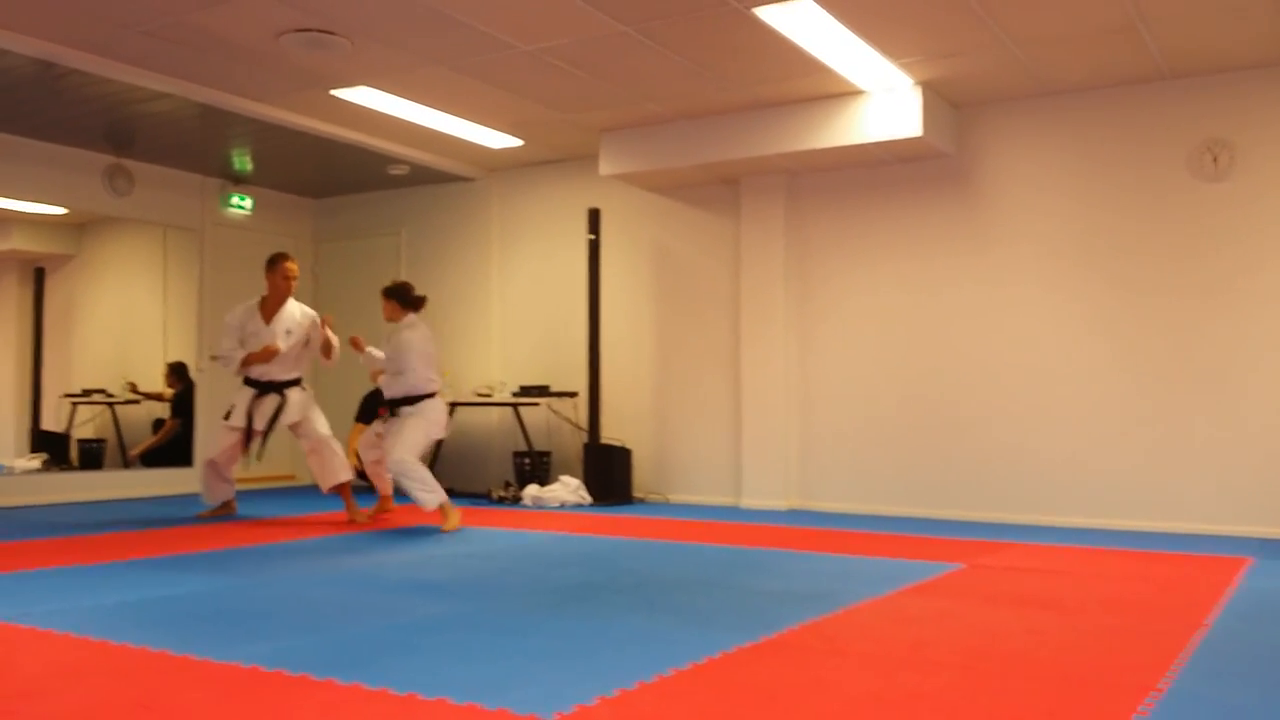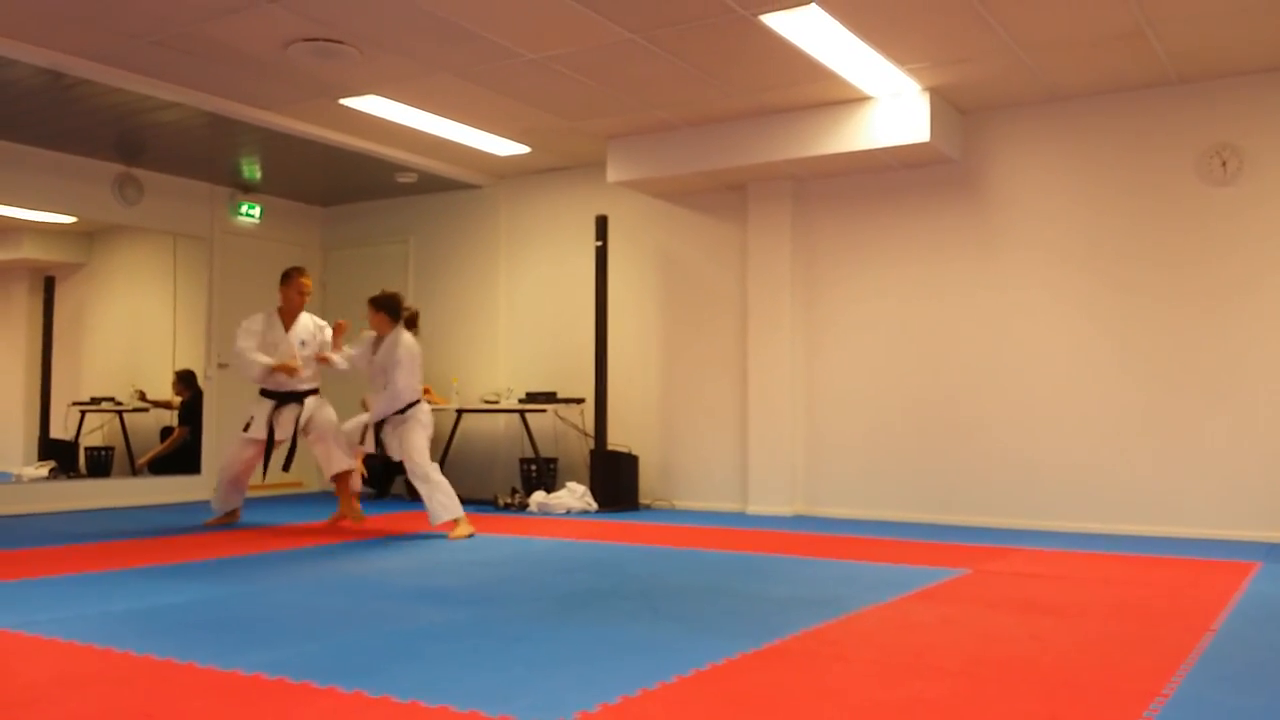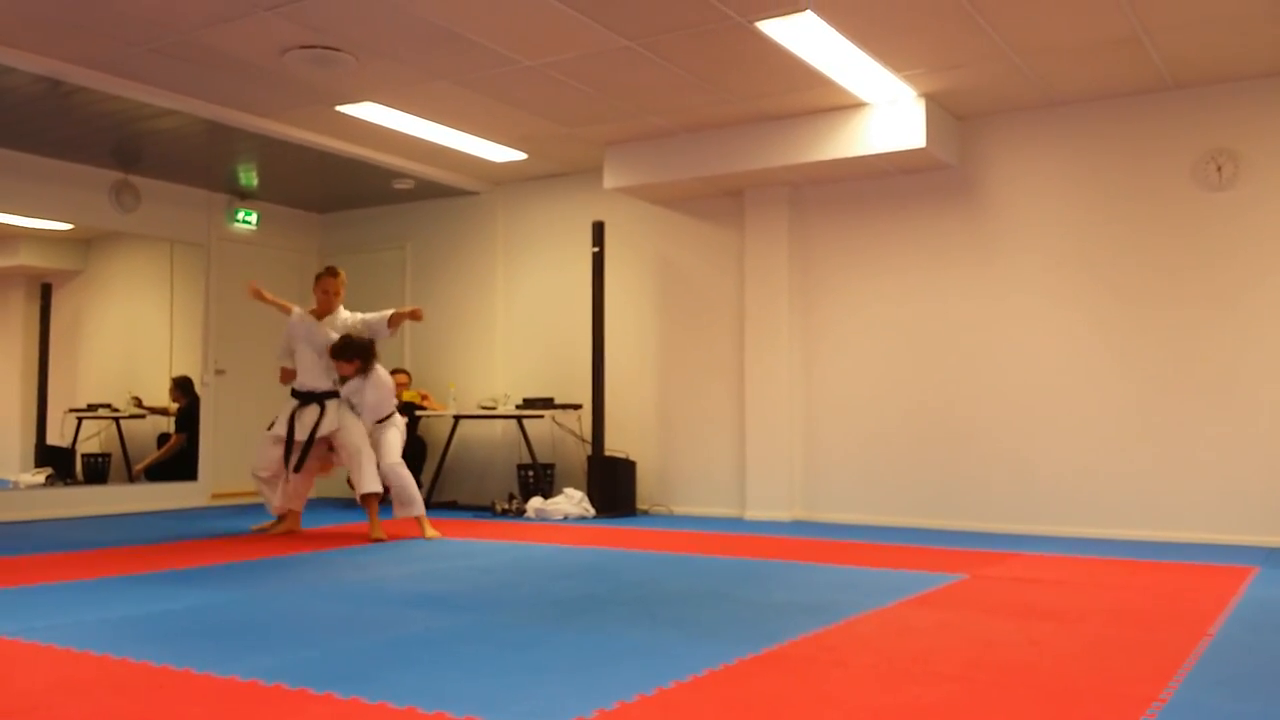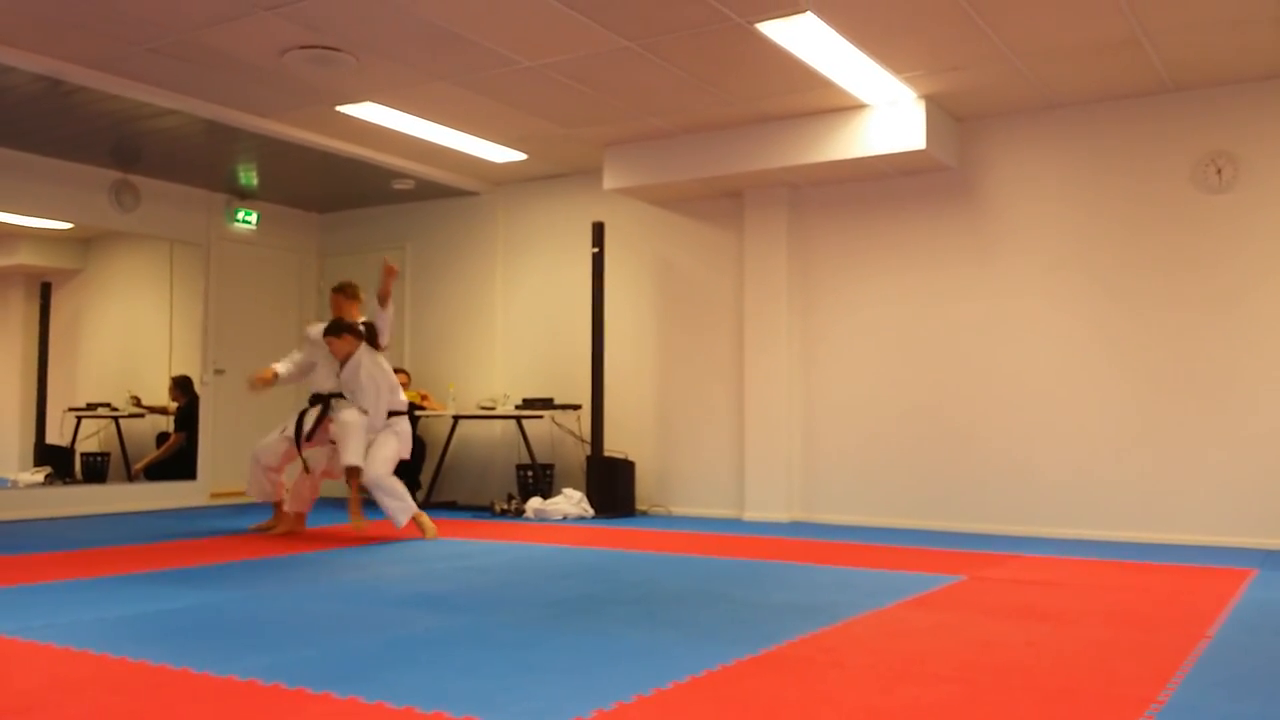
dt=0.3s
person 1, frame 1
left shoulder: (304, 315)
right shoulder: (242, 315)
left elbow: (327, 355)
right elbow: (225, 355)
left wrist: (326, 336)
right wrist: (255, 357)
left hip: (291, 395)
right hip: (253, 396)
left knee: (321, 440)
right knee: (220, 454)
left ankle: (351, 506)
right ankle: (225, 503)
person 1, frame 2
left shoulder: (317, 326)
right shoulder: (256, 324)
left elbow: (332, 363)
right elbow: (246, 359)
right wrist: (279, 366)
left hip: (310, 403)
right hip: (272, 406)
left knee: (330, 434)
right knee: (238, 463)
left ankle: (348, 503)
right ankle: (229, 511)
person 1, frame 3
left shoulder: (350, 323)
right shoulder: (294, 325)
left elbow: (380, 323)
left wrist: (403, 314)
right wrist: (286, 372)
left hip: (335, 407)
right hip: (299, 407)
left knee: (358, 452)
right knee: (267, 466)
left ankle: (374, 521)
right ankle: (285, 517)
person 1, frame 4
left shoulder: (368, 329)
right shoulder: (319, 334)
left elbow: (381, 313)
right elbow: (296, 363)
left wrist: (386, 285)
right wrist: (270, 373)
right hip: (317, 412)
right knee: (265, 455)
right ankle: (280, 515)
person 2, frame 1
left shoulder: (407, 336)
right shoulder: (407, 330)
left elbow: (413, 381)
right elbow: (390, 366)
left wrist: (383, 381)
right wrist: (365, 350)
left hip: (421, 410)
right hip: (404, 410)
left knee: (400, 461)
right knee: (369, 446)
left ankle: (448, 510)
right ankle: (385, 499)
person 2, frame 2
left shoulder: (402, 347)
right shoulder: (371, 340)
left elbow: (399, 394)
right elbow: (349, 360)
left wrist: (373, 408)
right wrist: (336, 344)
left hip: (409, 417)
right hip: (384, 417)
left knee: (419, 466)
right knee: (342, 439)
left ankle: (461, 521)
person 2, frame 3
left shoulder: (379, 383)
left elbow: (364, 422)
right elbow: (312, 326)
right wrist: (276, 303)
left hip: (384, 425)
left knee: (391, 465)
left ankle: (422, 521)
person 2, frame 4
left shoulder: (369, 367)
right shoulder: (355, 357)
left elbow: (374, 417)
left hip: (390, 426)
left knee: (373, 473)
left ankle: (419, 518)
